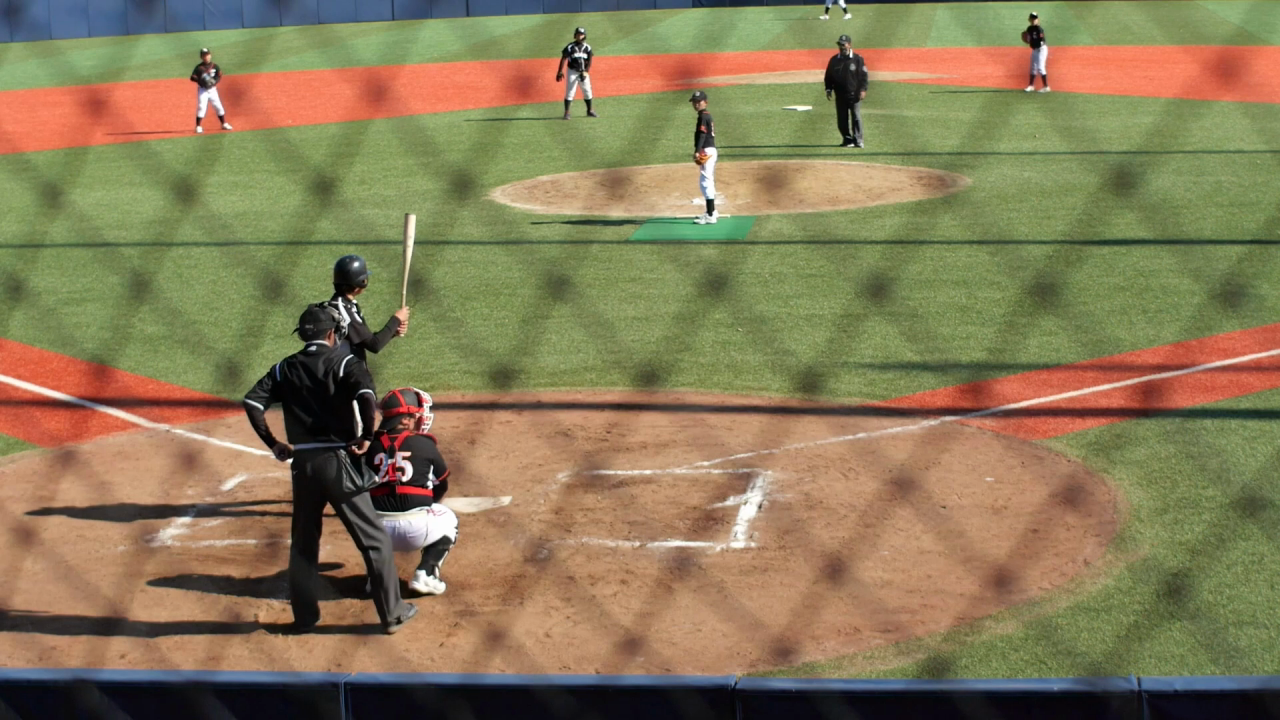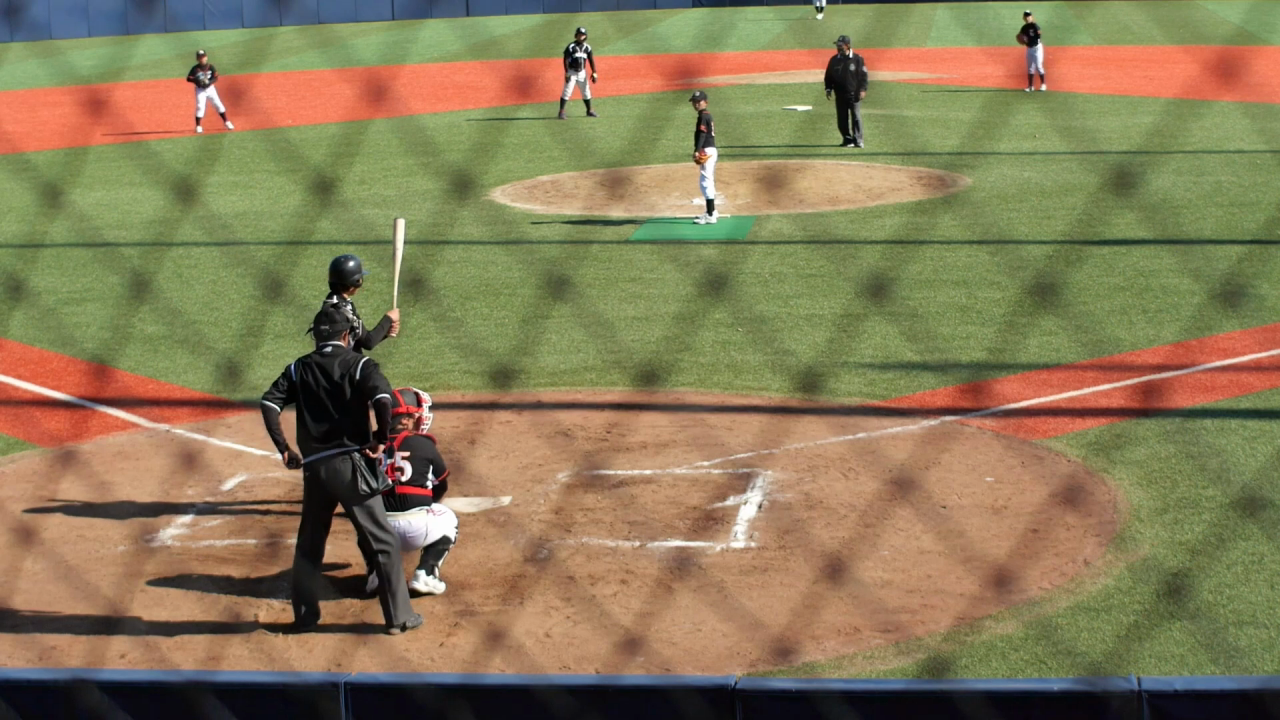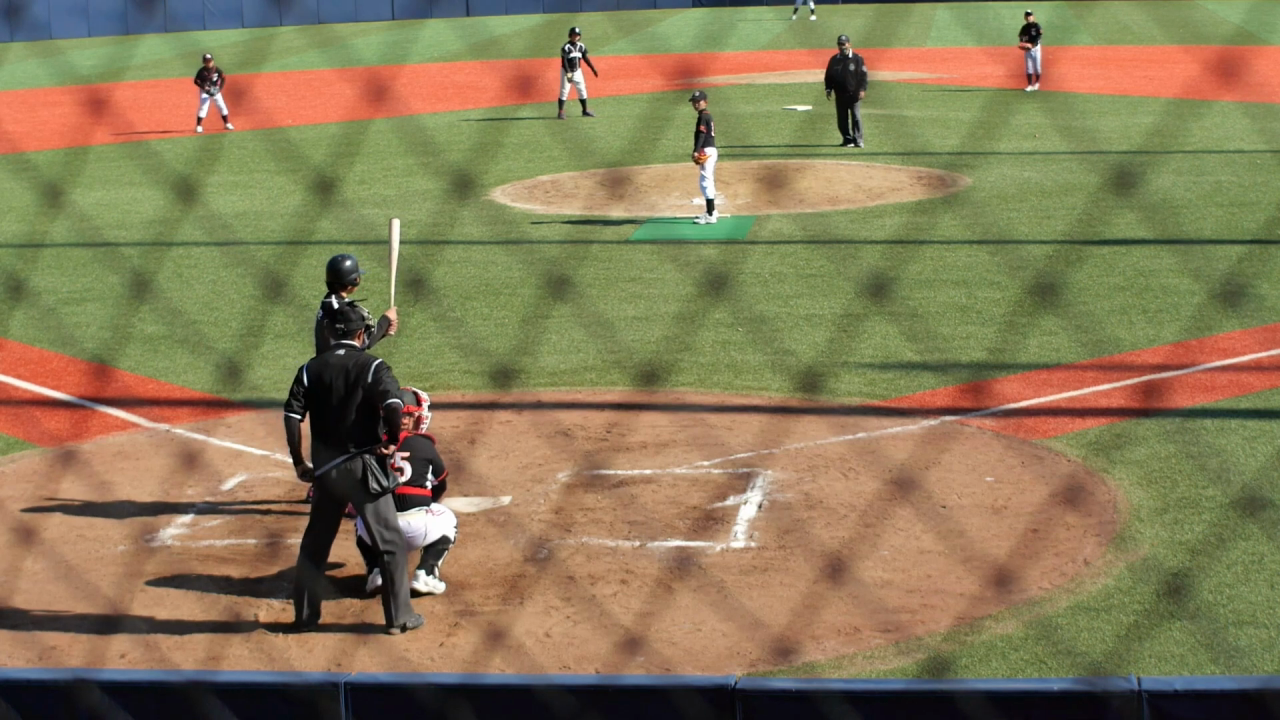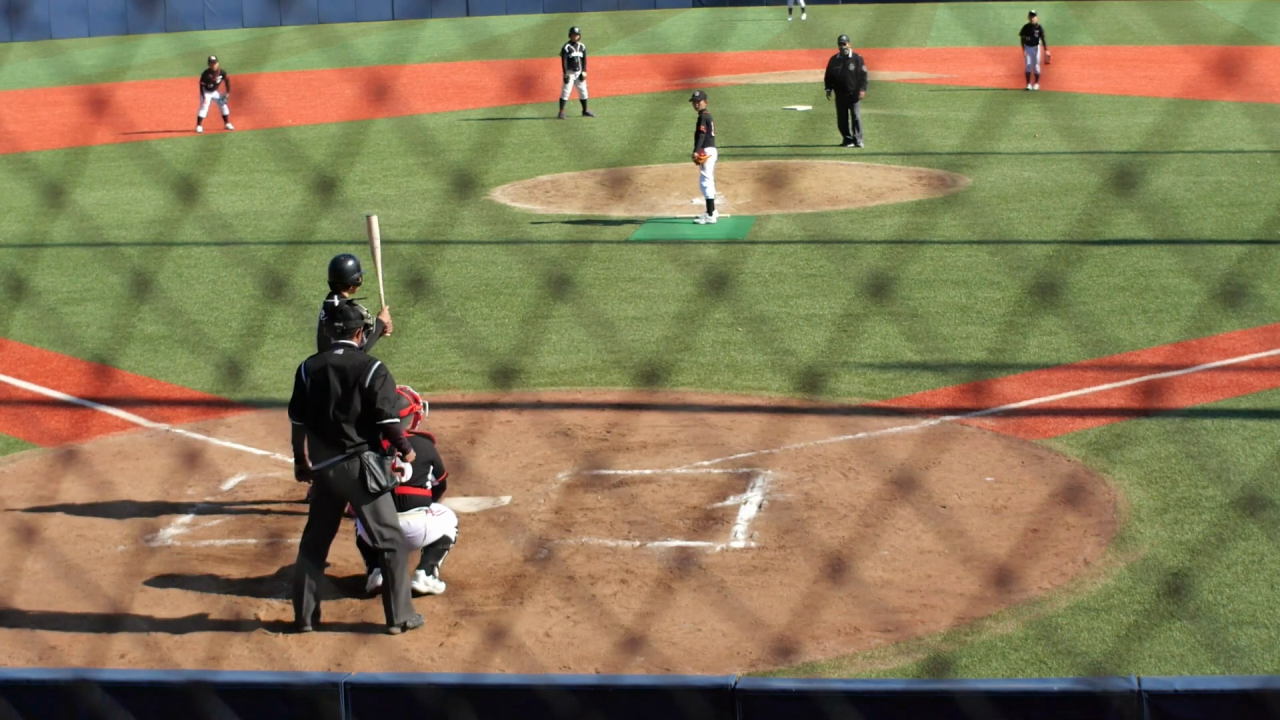
dt=0.3s
person 1, frame 1
left shoulder: (284, 368)
right shoulder: (344, 362)
left elbow: (251, 403)
right elbow: (367, 397)
left wrist: (273, 443)
right wrist: (367, 436)
left hip: (303, 465)
right hip: (340, 462)
left knee: (303, 542)
right knee: (374, 539)
left ankle: (304, 616)
right ankle: (392, 612)
person 1, frame 2
left shoulder: (299, 368)
right shoulder: (360, 364)
left elbow: (269, 405)
right elbow: (383, 401)
left wrist: (284, 449)
right wrist: (381, 440)
left hip: (315, 467)
right hip: (353, 465)
left knee: (309, 543)
right knee: (383, 543)
left ankle: (304, 616)
right ankle: (398, 617)
person 1, frame 3
left shoulder: (311, 368)
right shoulder: (372, 366)
left elbow: (292, 416)
right elbow: (393, 406)
left wrist: (299, 462)
right wrist: (391, 441)
left hip: (325, 468)
right hip: (364, 467)
left knee: (314, 543)
right knee: (390, 542)
left ankle: (304, 616)
right ankle: (399, 617)
person 1, frame 4
left shoulder: (309, 367)
right shoulder: (371, 368)
left elbow: (298, 421)
right elbow: (387, 422)
left wrist: (300, 462)
right wrist: (406, 450)
left hip: (323, 467)
right hip: (362, 465)
left knee: (313, 542)
right knee: (390, 540)
left ankle: (304, 616)
right ankle: (400, 616)
person 2, frame 1
left shoulder: (370, 446)
right shoulder: (425, 444)
right elbow: (441, 487)
right hip: (417, 529)
right knee: (448, 519)
right ankle: (425, 575)
person 2, frame 2
right shoulder: (425, 444)
right elbow: (441, 487)
right hip: (417, 528)
right knee: (447, 518)
left ankle: (378, 571)
right ankle: (425, 574)
person 2, frame 3
right shoulder: (424, 444)
right elbow: (440, 487)
right hip: (416, 529)
left knee: (362, 521)
right knee: (447, 519)
left ankle: (377, 571)
right ankle: (425, 574)
person 2, frame 4
right shoulder: (424, 444)
right elbow: (439, 487)
right hip: (416, 529)
left knee: (362, 522)
right knee: (448, 519)
left ankle: (377, 571)
right ankle: (425, 574)
